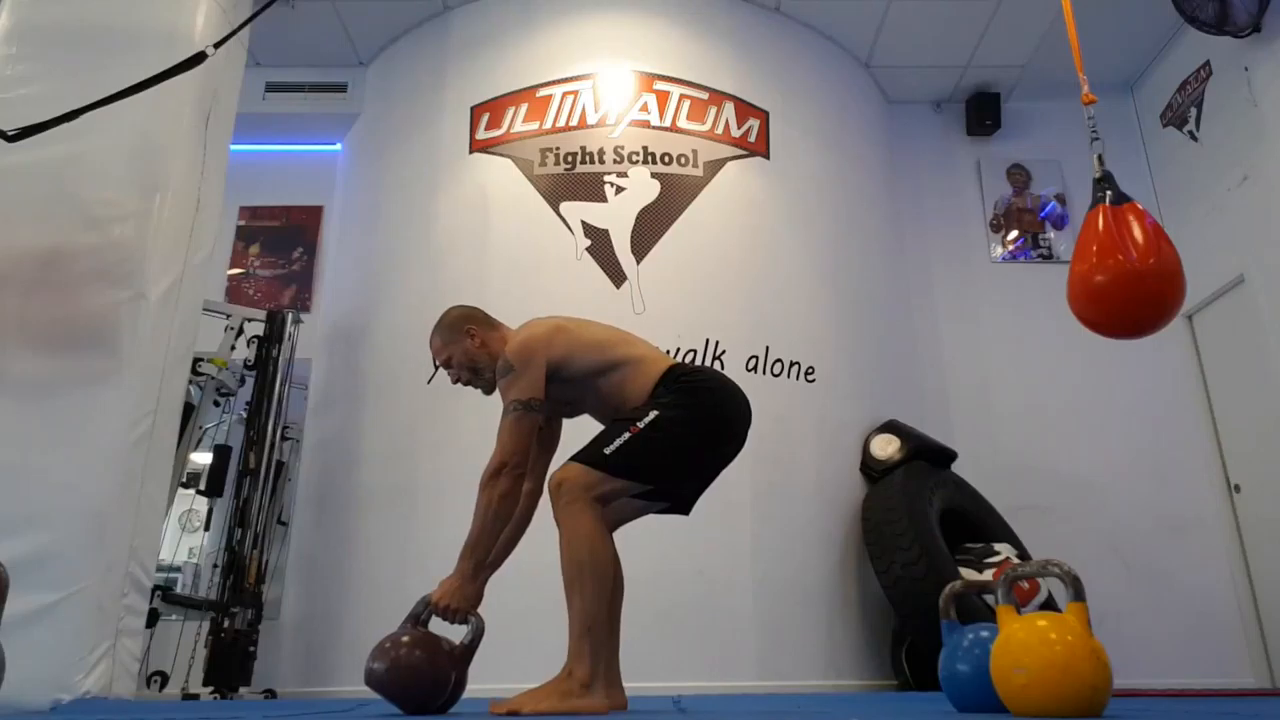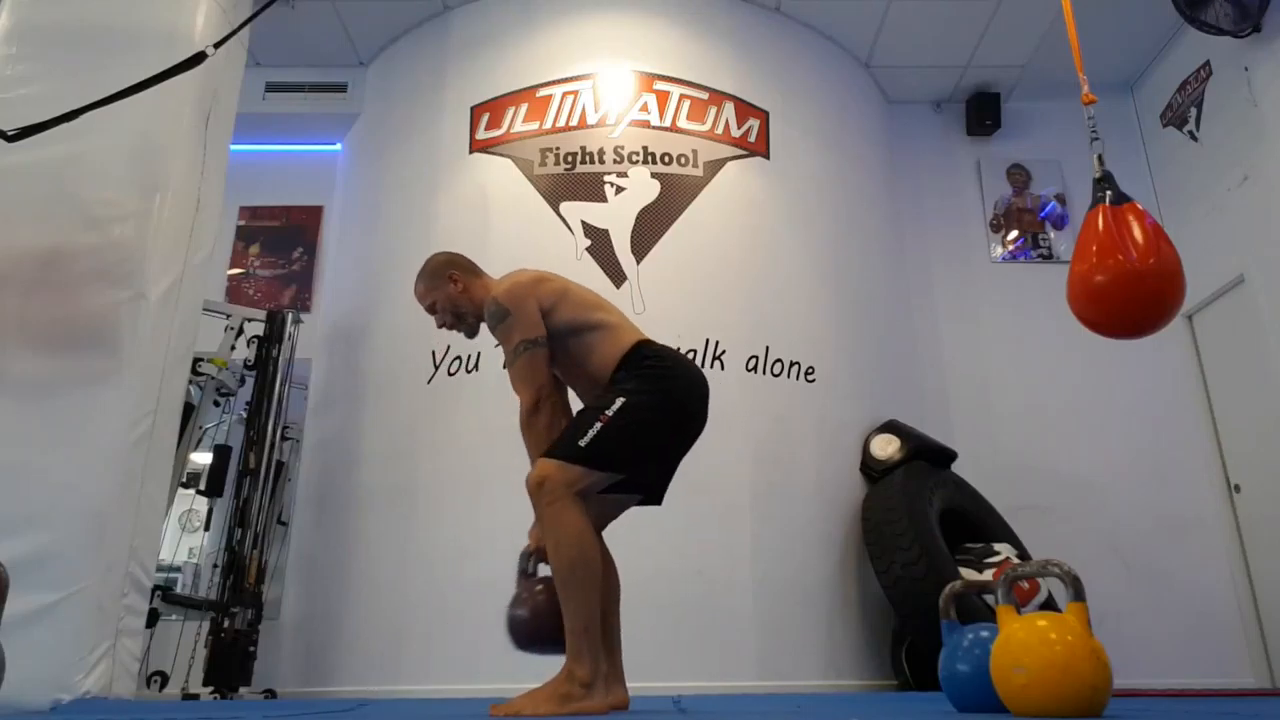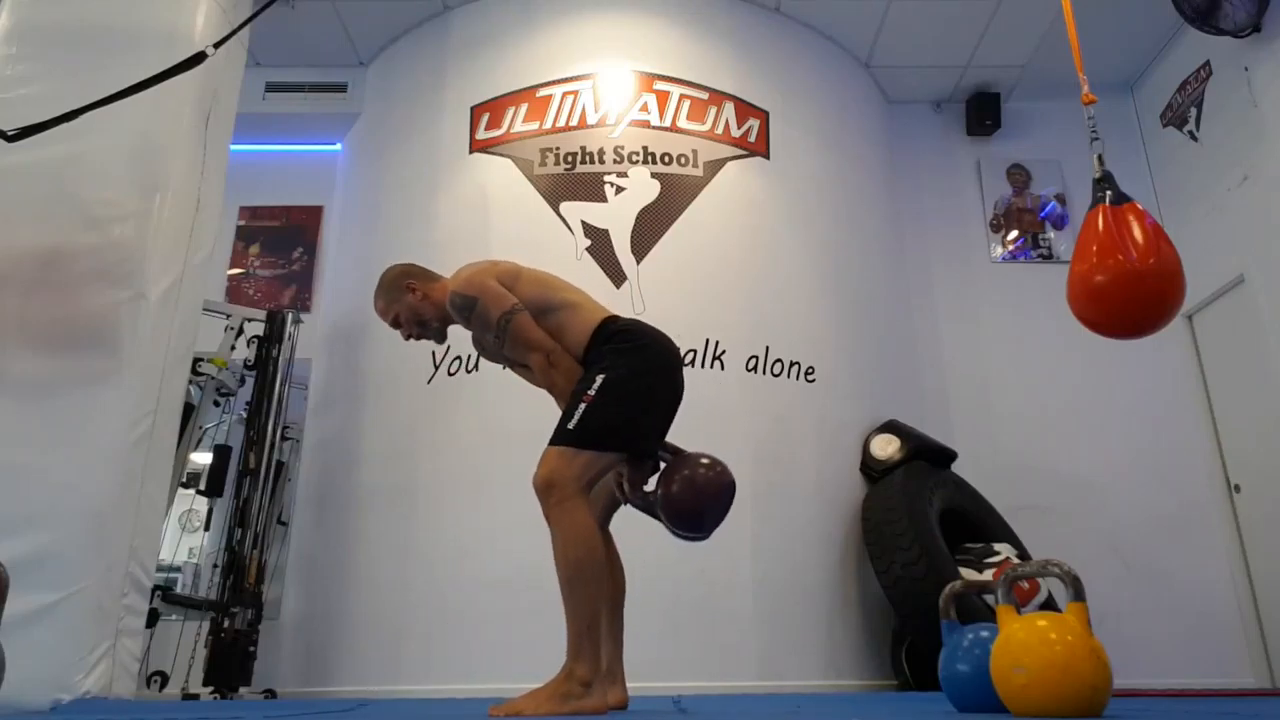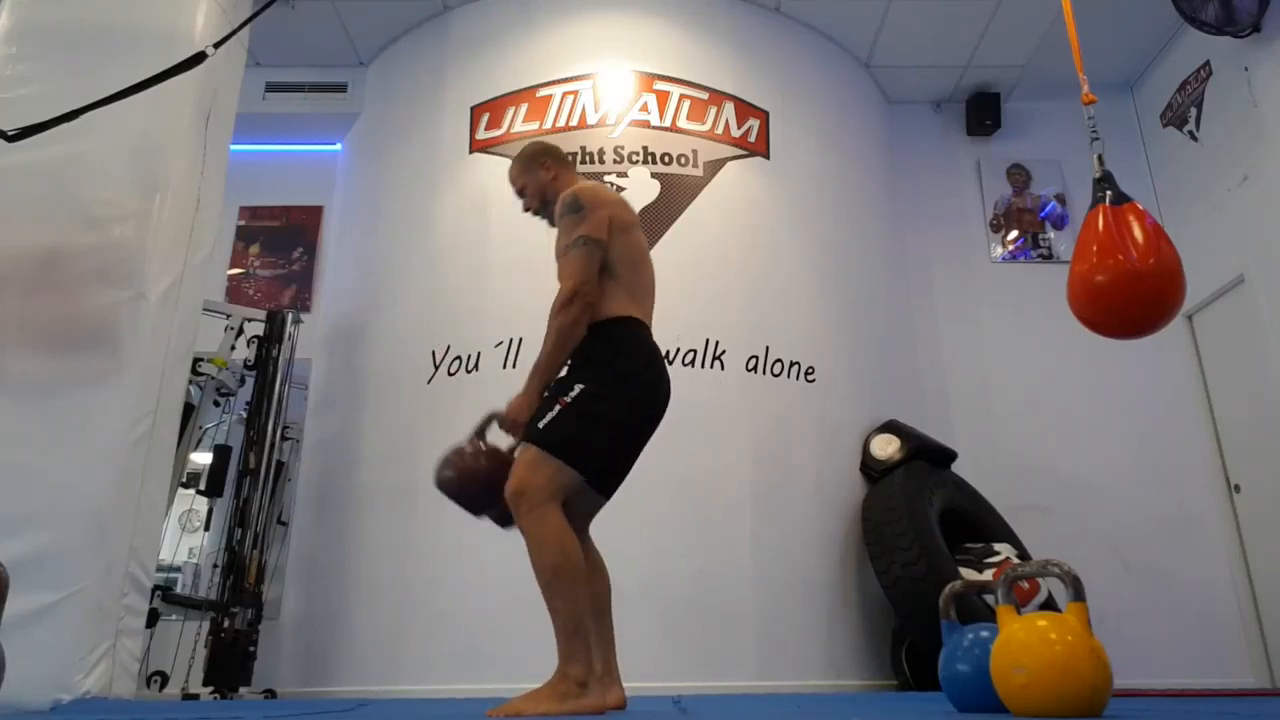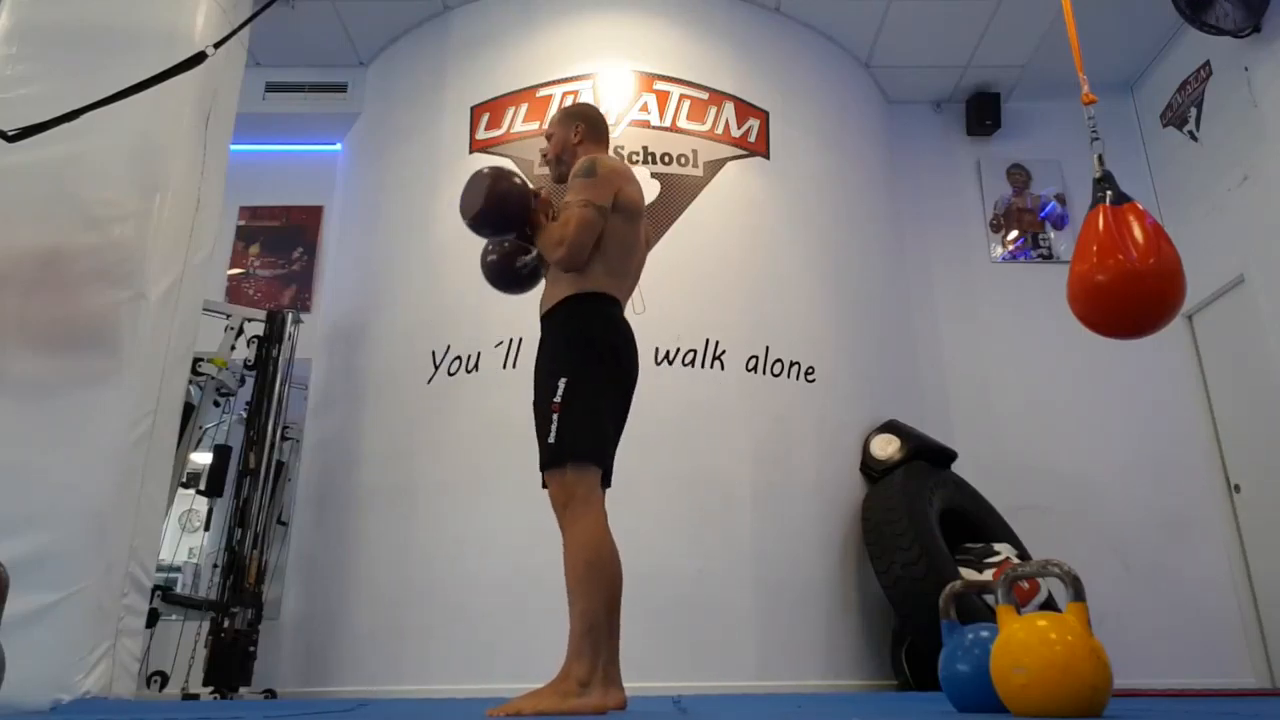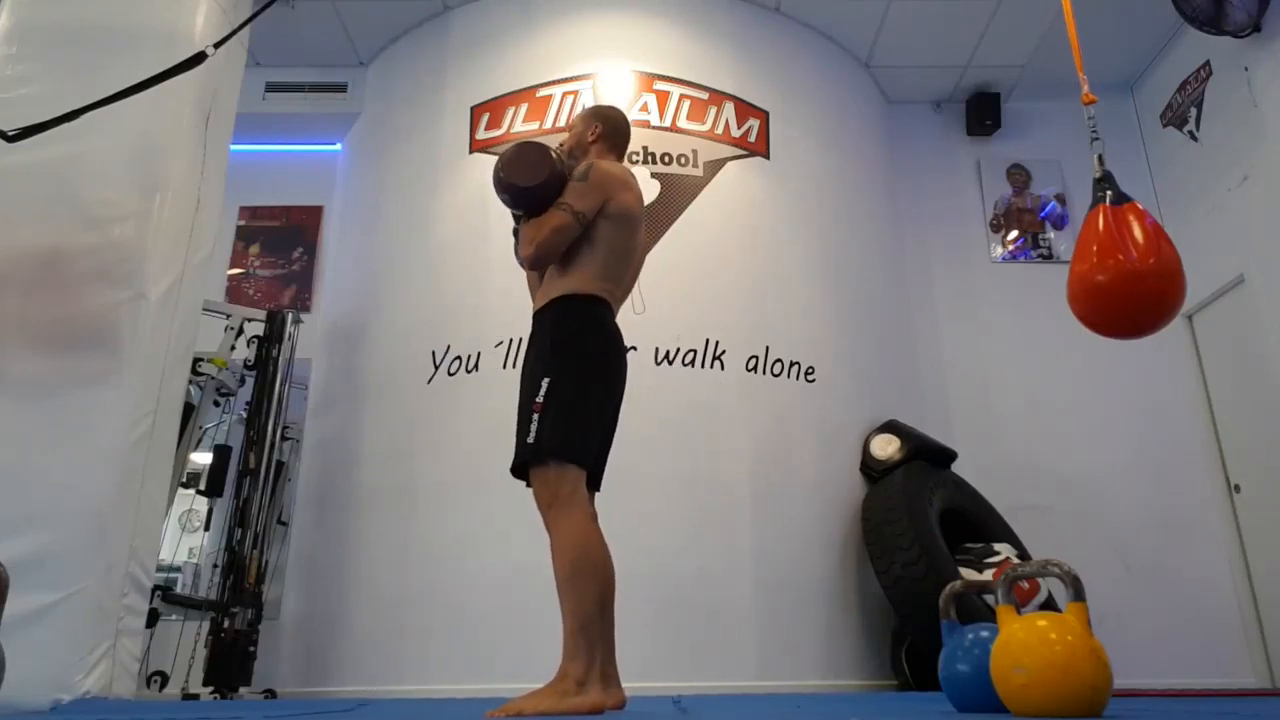
dt=0.4s
person 1, frame 1
left shoulder: (521, 352)
right shoulder: (542, 375)
left elbow: (505, 473)
right elbow: (529, 484)
left wrist: (465, 574)
right wrist: (480, 575)
left hip: (698, 402)
right hip: (709, 408)
left knee: (572, 490)
right knee: (587, 514)
left ankle: (584, 682)
right ankle: (603, 682)
person 1, frame 2
left shoulder: (506, 297)
right shoulder: (522, 315)
left elbow: (535, 407)
right elbow: (556, 423)
left wrist: (545, 521)
right wrist: (551, 523)
left hip: (658, 384)
right hip: (672, 389)
left knee: (552, 487)
right knee: (573, 516)
left ankle: (584, 683)
right ankle: (606, 681)
person 1, frame 3
left shoulder: (467, 289)
right shoulder: (487, 335)
left elbow: (548, 358)
left wrist: (615, 446)
right wrist: (625, 444)
left hip: (632, 356)
right hip: (644, 363)
left knee: (558, 482)
right knee: (586, 513)
left ankle: (582, 679)
right ankle: (608, 679)
person 1, frame 4
left shoulder: (578, 198)
right shoulder: (601, 214)
left elbow: (574, 299)
left wrist: (532, 393)
right wrist: (551, 411)
left hip: (612, 364)
right hip: (635, 370)
left knee: (528, 490)
right knee: (563, 518)
person 1, frame 5
left shoulder: (597, 168)
right shoulder: (617, 198)
left elbow: (566, 250)
left wrist: (540, 218)
right wrist: (549, 250)
left hip: (581, 336)
right hip: (600, 339)
left knee: (574, 499)
right knee: (581, 504)
person 1, frame 6
left shoulder: (599, 175)
right shoulder: (618, 203)
left elbow: (533, 252)
right wrist: (540, 214)
left hip: (569, 336)
right hip: (588, 340)
left knee: (560, 496)
right knee: (571, 503)
